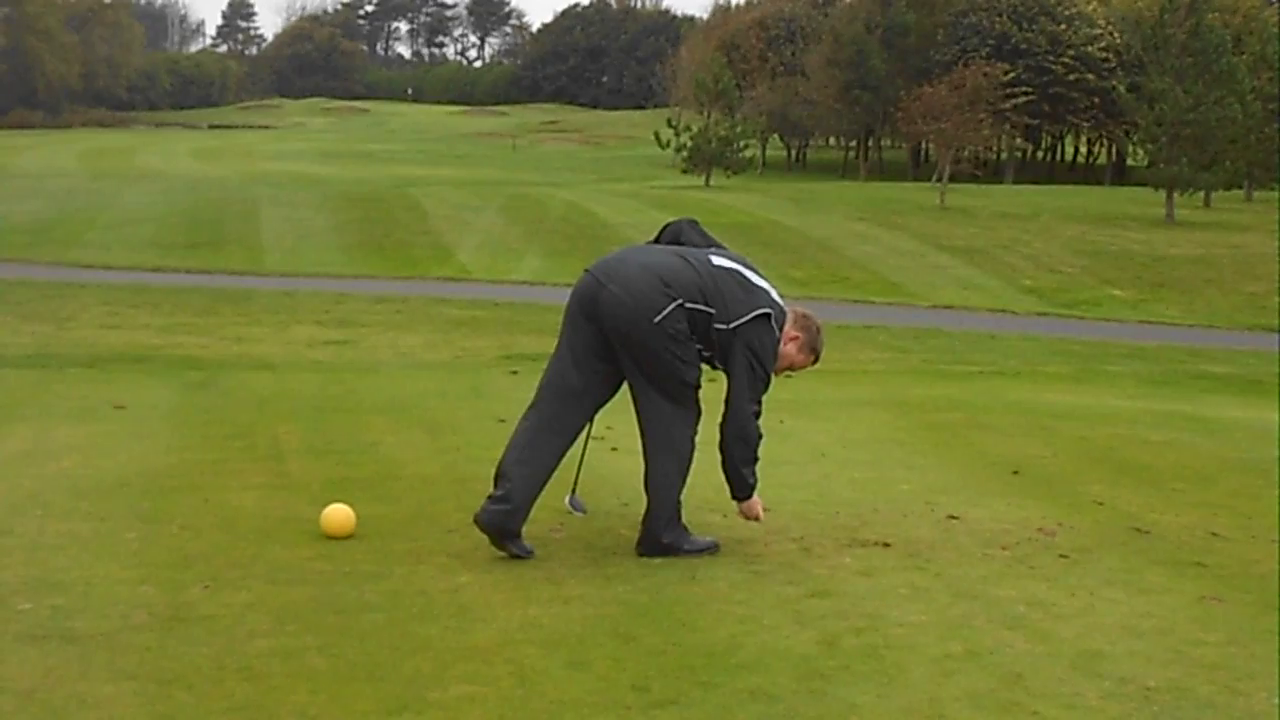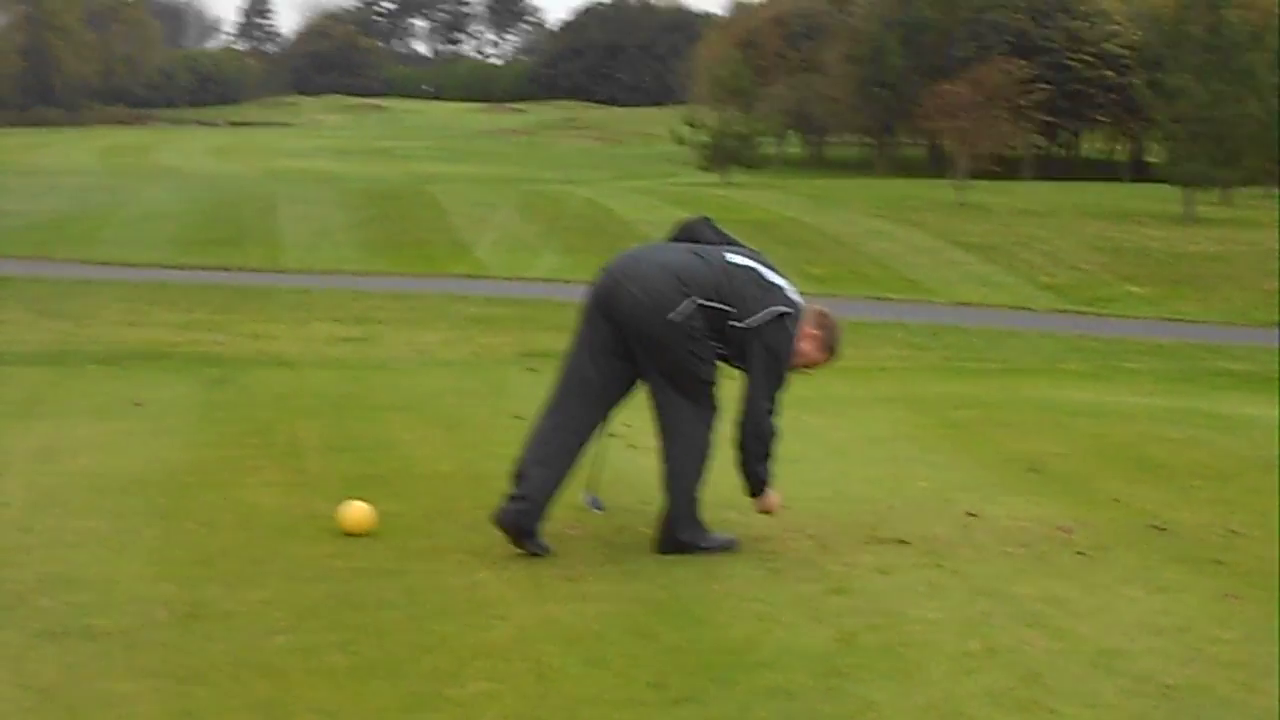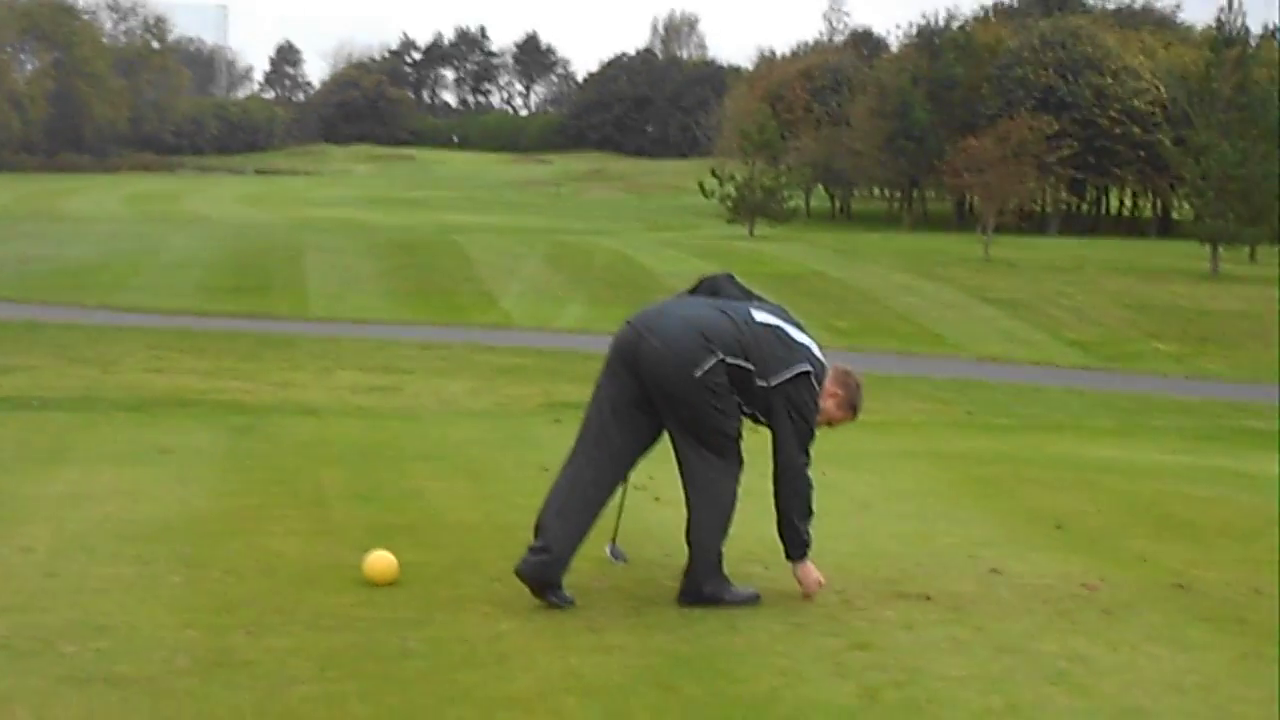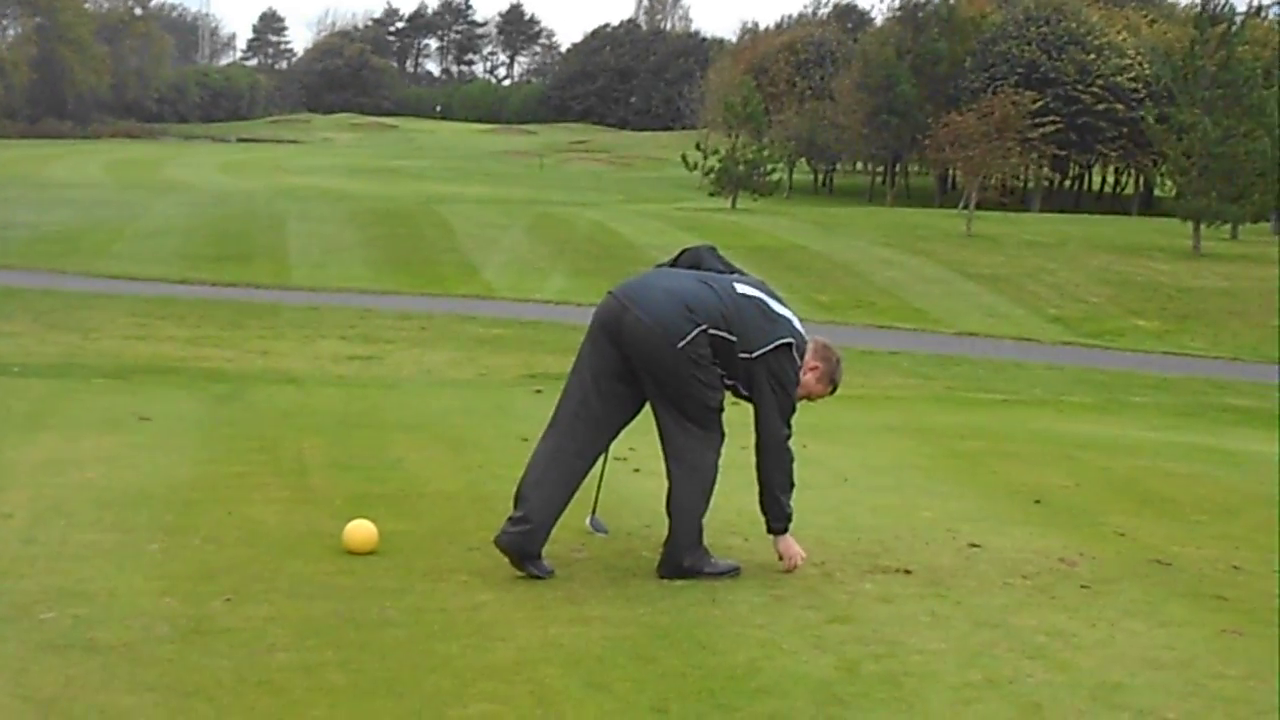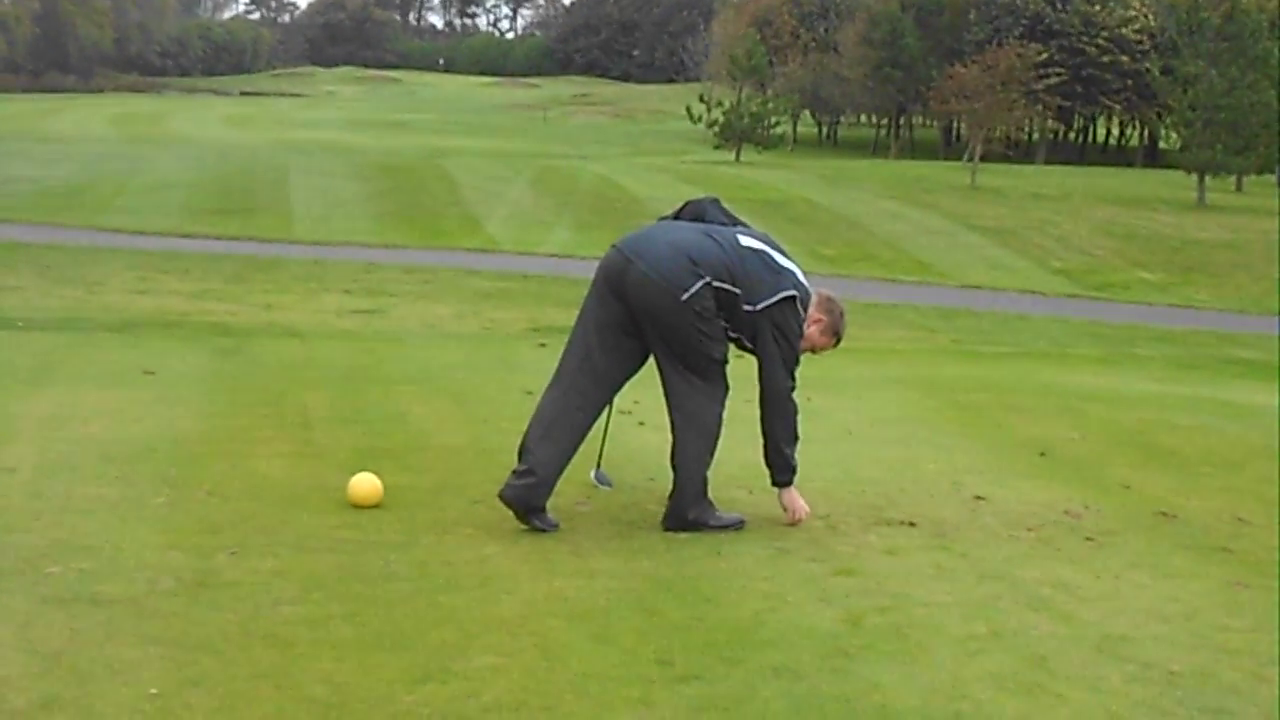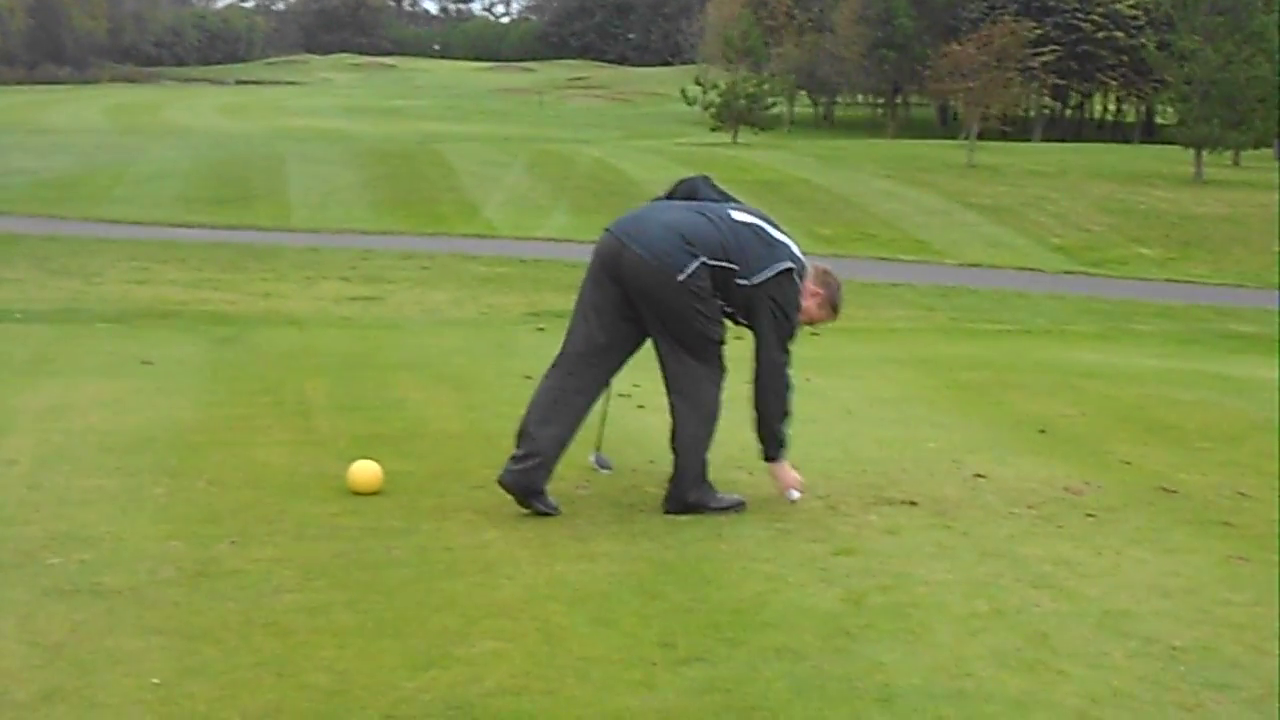
dt=0.5s
person 1, frame 1
left shoulder: (742, 283)
right shoulder: (761, 328)
left elbow: (682, 229)
right elbow: (741, 416)
right wrist: (744, 493)
left hip: (600, 279)
right hip: (647, 304)
left knee: (557, 406)
right knee: (675, 416)
left ankle: (502, 512)
right ankle: (663, 532)
person 1, frame 2
left shoulder: (759, 276)
right shoulder: (778, 325)
left elbow: (697, 228)
right elbow: (757, 412)
right wrist: (759, 488)
left hip: (618, 278)
right hip: (663, 303)
left knee: (575, 405)
right knee: (691, 414)
left ankle: (521, 511)
right ankle: (681, 530)
person 1, frame 3
left shoulder: (784, 333)
right shoulder: (800, 382)
left elbow: (719, 284)
right elbow: (791, 471)
right wrist: (799, 557)
left hip: (640, 331)
right hip: (687, 358)
left knee: (596, 459)
right knee: (717, 467)
left ankle: (542, 563)
right ankle: (705, 583)
person 1, frame 4
left shoulder: (763, 306)
right shoulder: (782, 354)
left elbow: (700, 255)
right elbow: (773, 443)
right wrist: (780, 530)
left hip: (621, 304)
right hip: (670, 329)
left knee: (576, 430)
right knee: (699, 440)
left ankle: (522, 534)
right ankle: (684, 555)
person 1, frame 5
left shoulder: (767, 261)
right shoulder: (786, 307)
left elbow: (702, 209)
right elbow: (777, 396)
right wrist: (785, 483)
left hip: (626, 255)
right hip: (675, 284)
left knee: (580, 382)
right knee: (702, 393)
left ankle: (526, 488)
right ankle: (689, 507)
person 1, frame 6
left shoulder: (760, 228)
right shoulder: (783, 283)
left elbow: (692, 188)
right elbow: (772, 372)
right wrist: (776, 457)
left hip: (621, 237)
right hip: (670, 265)
left knee: (580, 361)
right knee: (700, 375)
left ankle: (525, 472)
right ankle: (689, 490)
